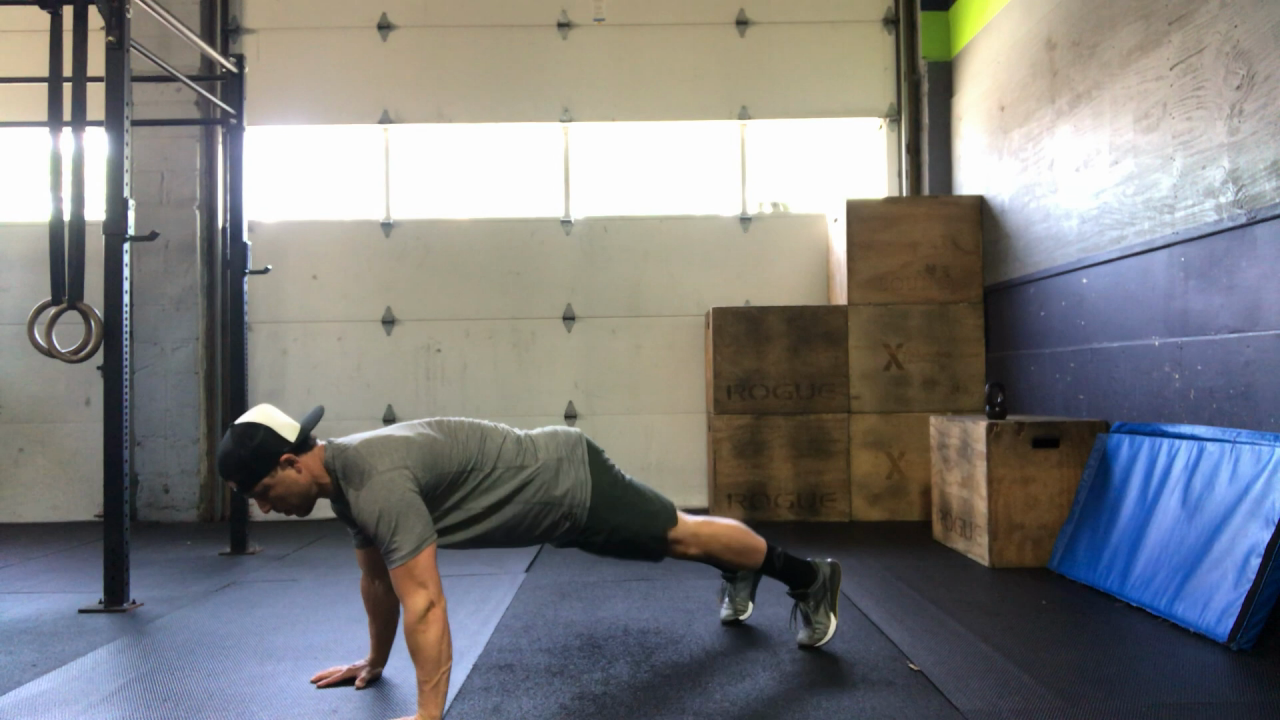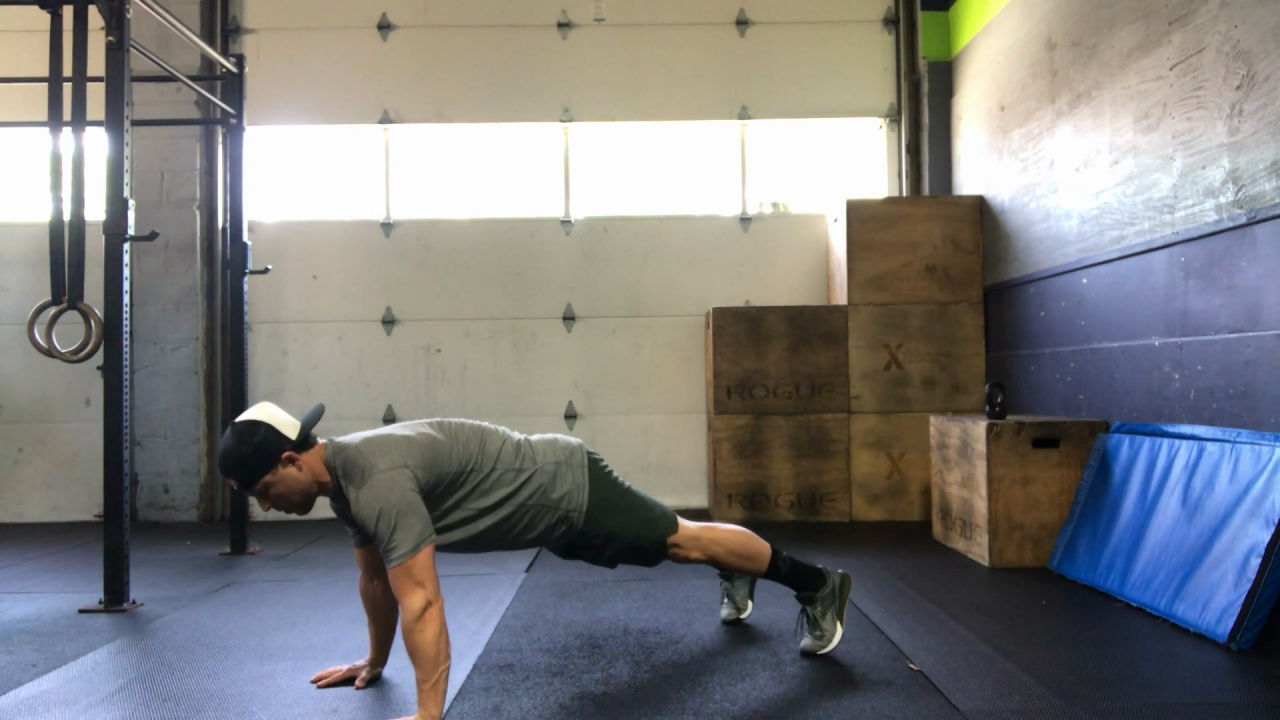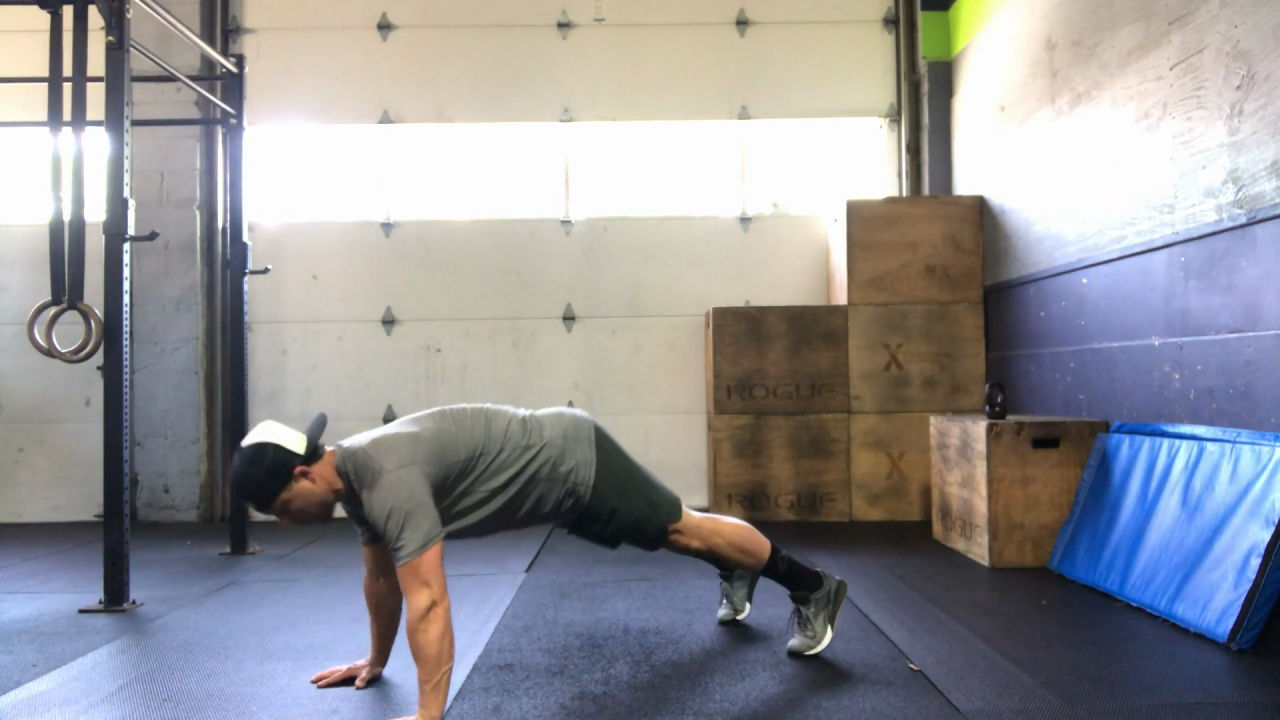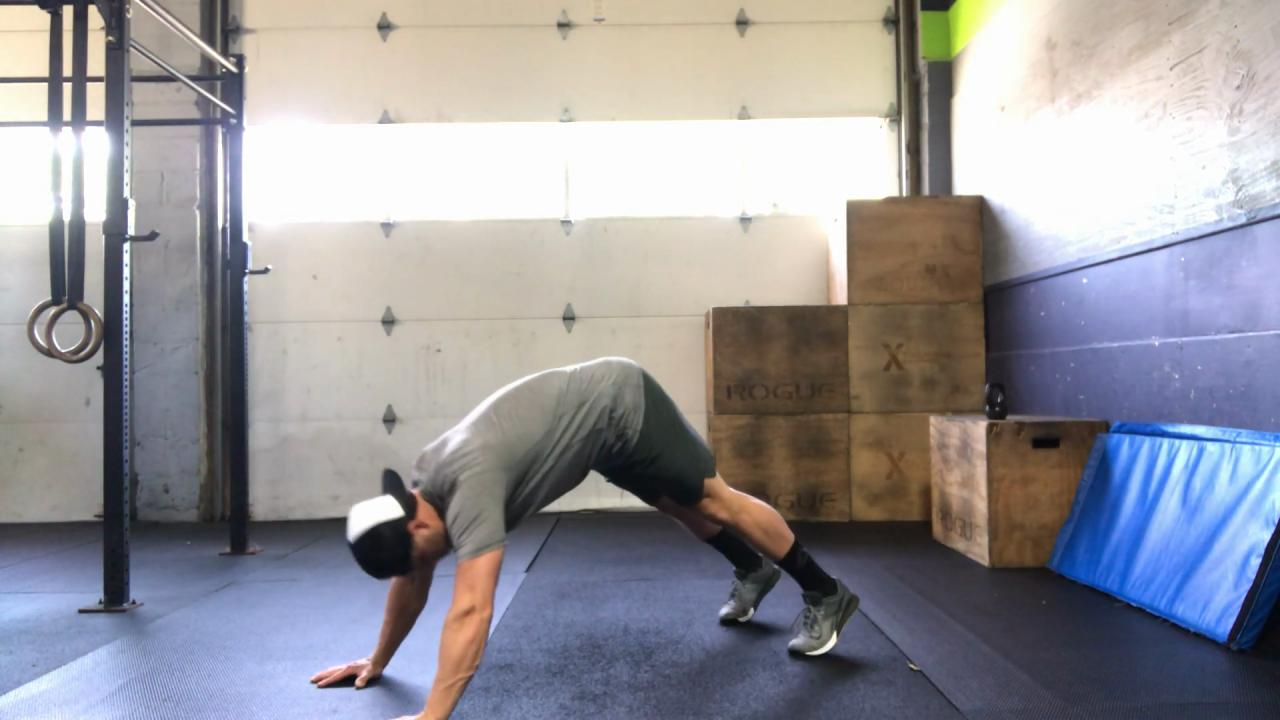
dt=0.7s
person 1, frame 1
left shoulder: (378, 484)
right shoulder: (344, 476)
left elbow: (423, 603)
right elbow: (376, 579)
right wrist: (375, 661)
left hip: (566, 485)
right hip: (553, 487)
left knee: (682, 535)
right knee: (662, 529)
left ankle: (809, 579)
right ankle: (737, 576)
person 1, frame 2
left shoulder: (377, 483)
right shoulder: (344, 478)
left elbow: (420, 604)
right elbow: (375, 579)
right wrist: (374, 660)
left hip: (565, 492)
right hip: (551, 496)
left knee: (684, 541)
right knee: (668, 543)
left ankle: (817, 586)
right ankle: (736, 580)
person 1, frame 3
left shoulder: (387, 480)
right shoulder: (355, 474)
left elbow: (427, 601)
right elbow: (380, 577)
right wrist: (374, 661)
left hip: (569, 462)
right hip: (554, 469)
left knee: (683, 528)
right knee: (666, 530)
left ankle: (813, 589)
right ankle: (738, 575)
person 1, frame 4
left shoulder: (469, 486)
right shoulder: (426, 482)
left elbow: (471, 609)
right elbow: (414, 584)
right wrist: (376, 661)
left hip: (622, 404)
right hip: (603, 417)
left knee: (714, 500)
right knee: (678, 505)
left ankle: (826, 595)
right ankle: (753, 572)
